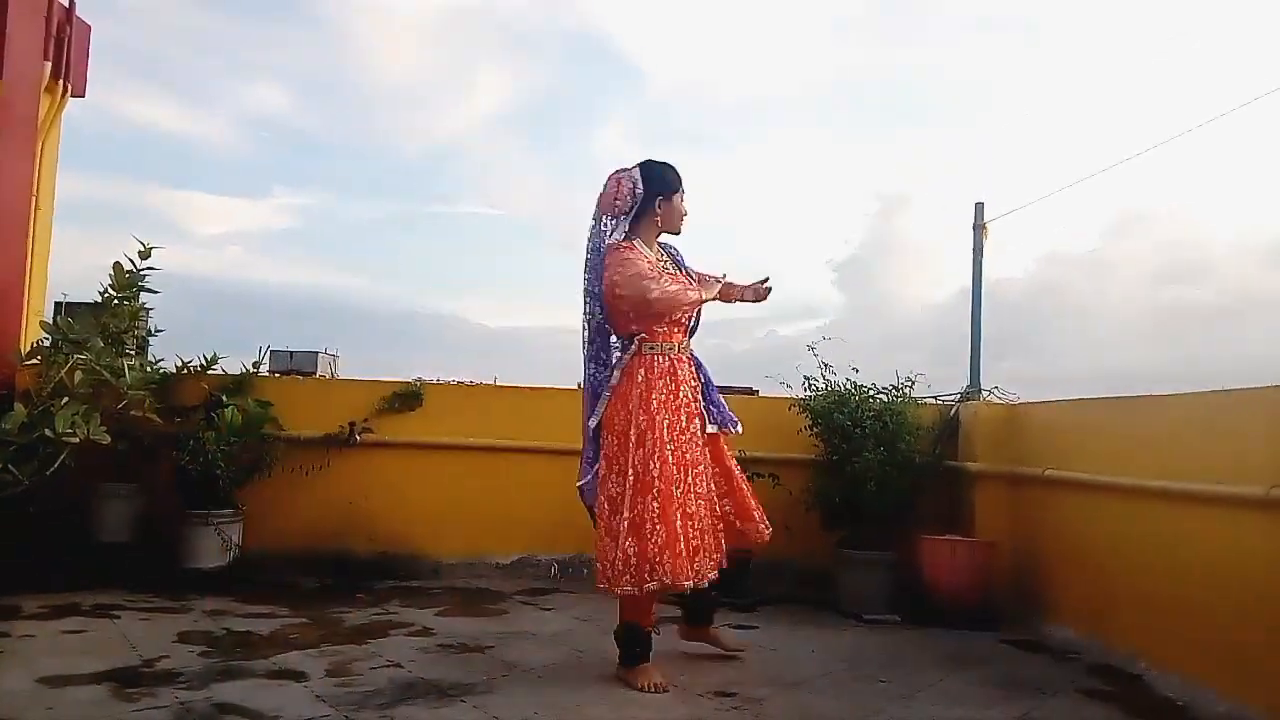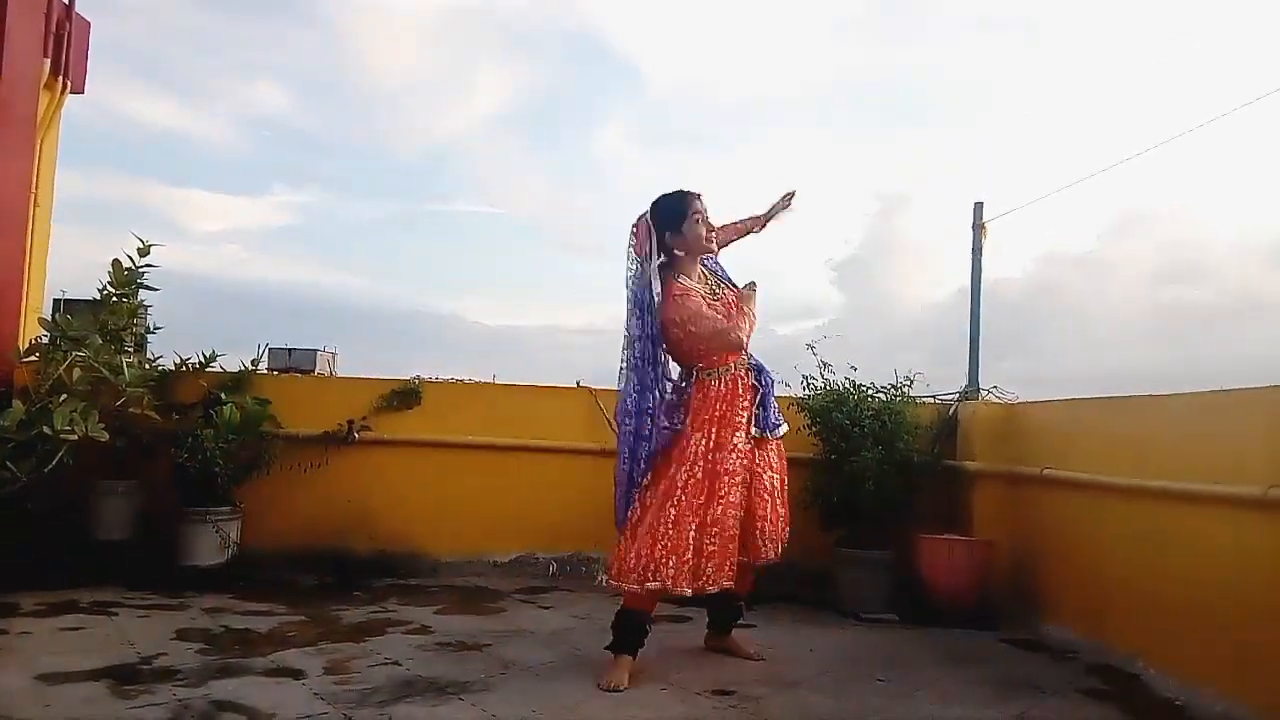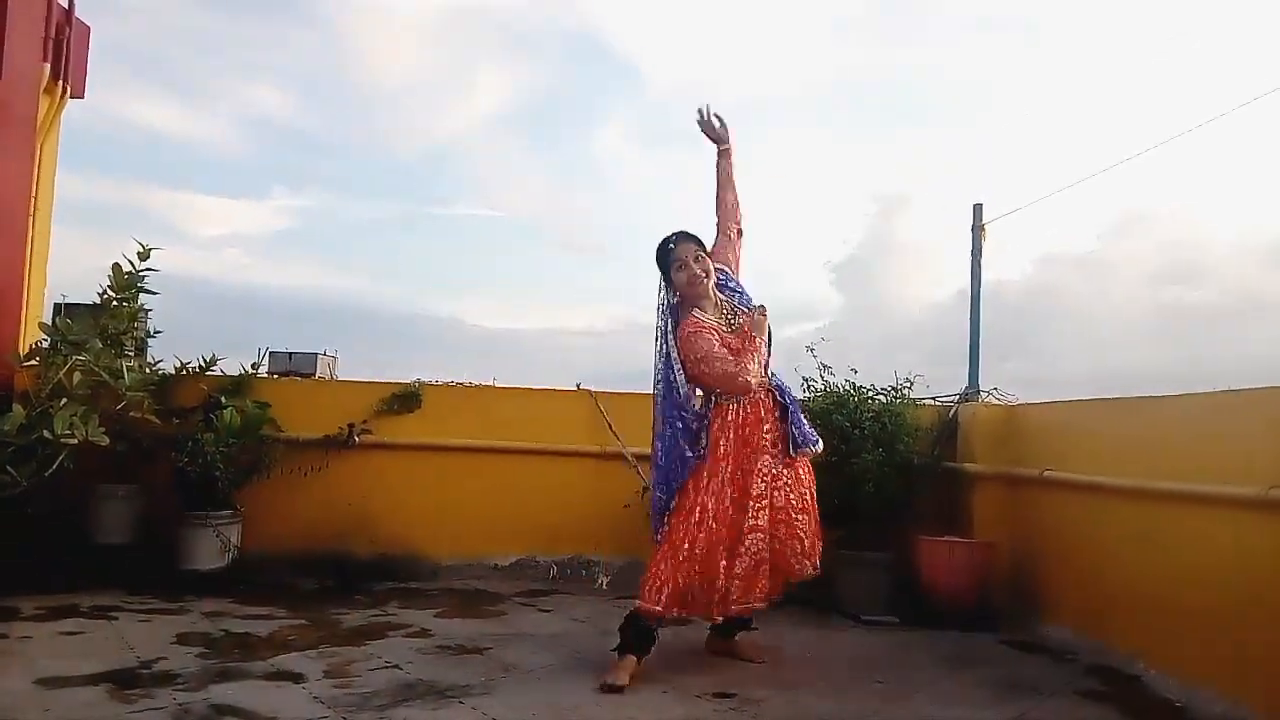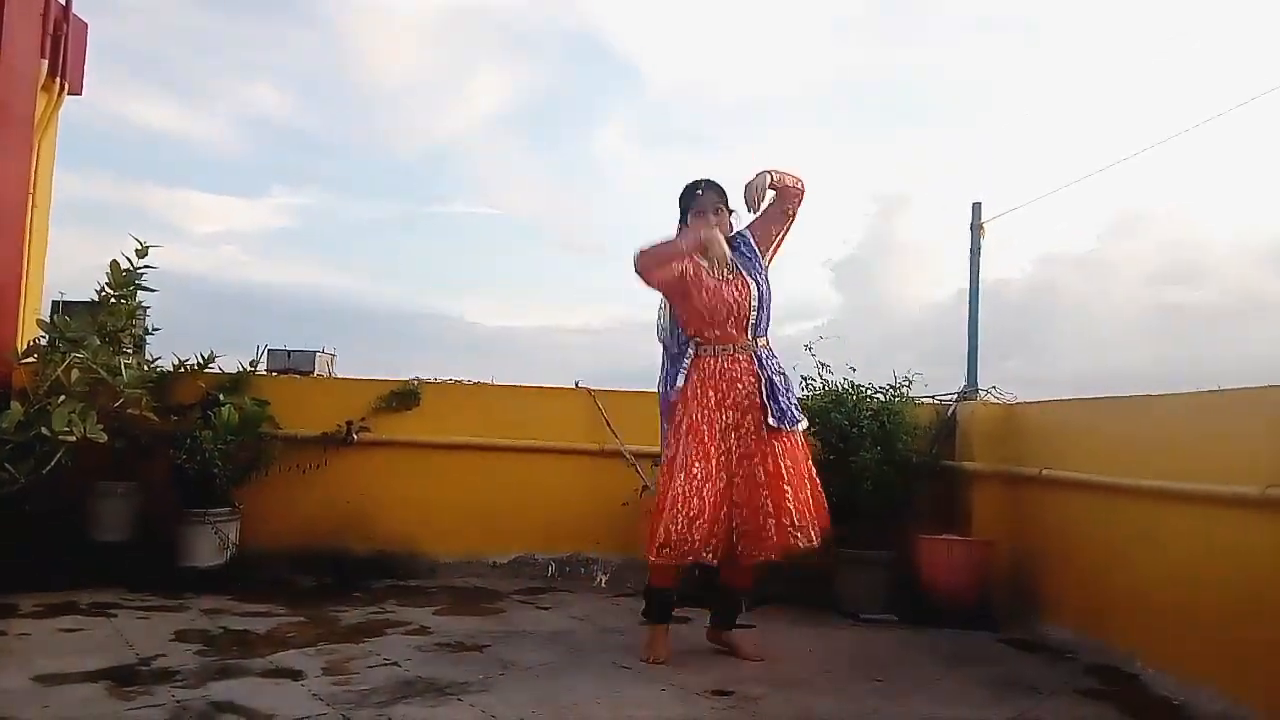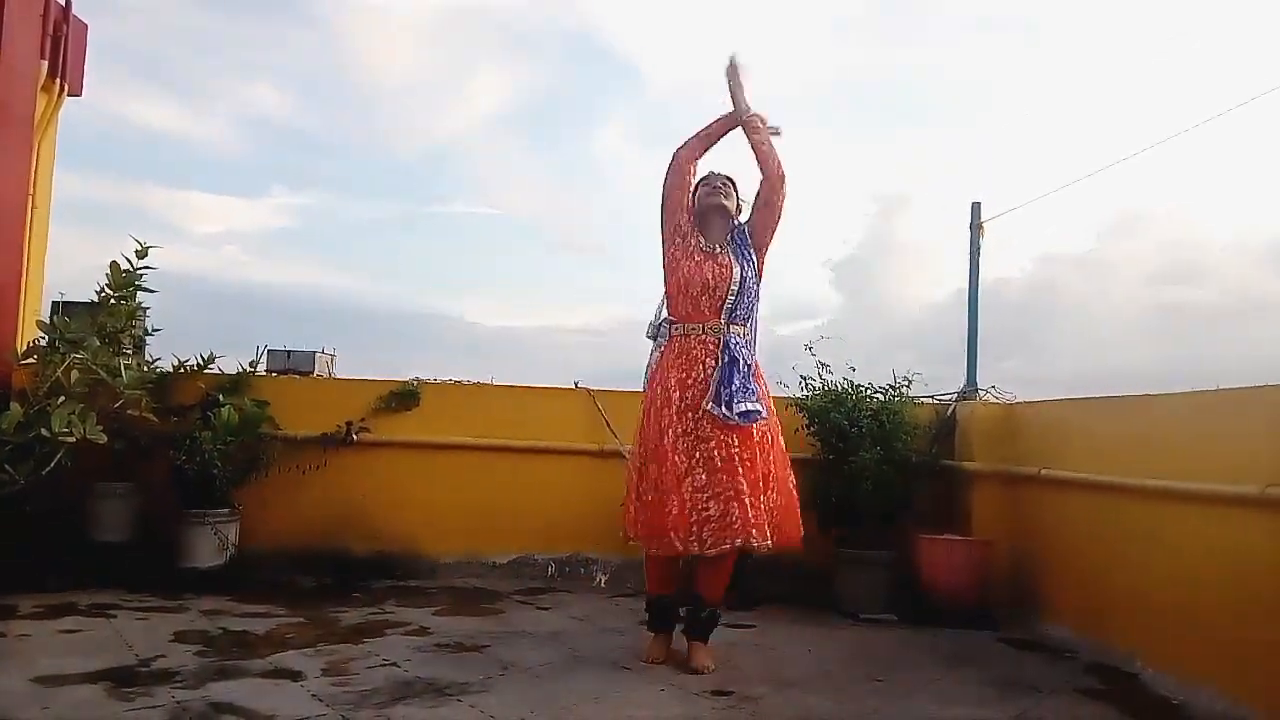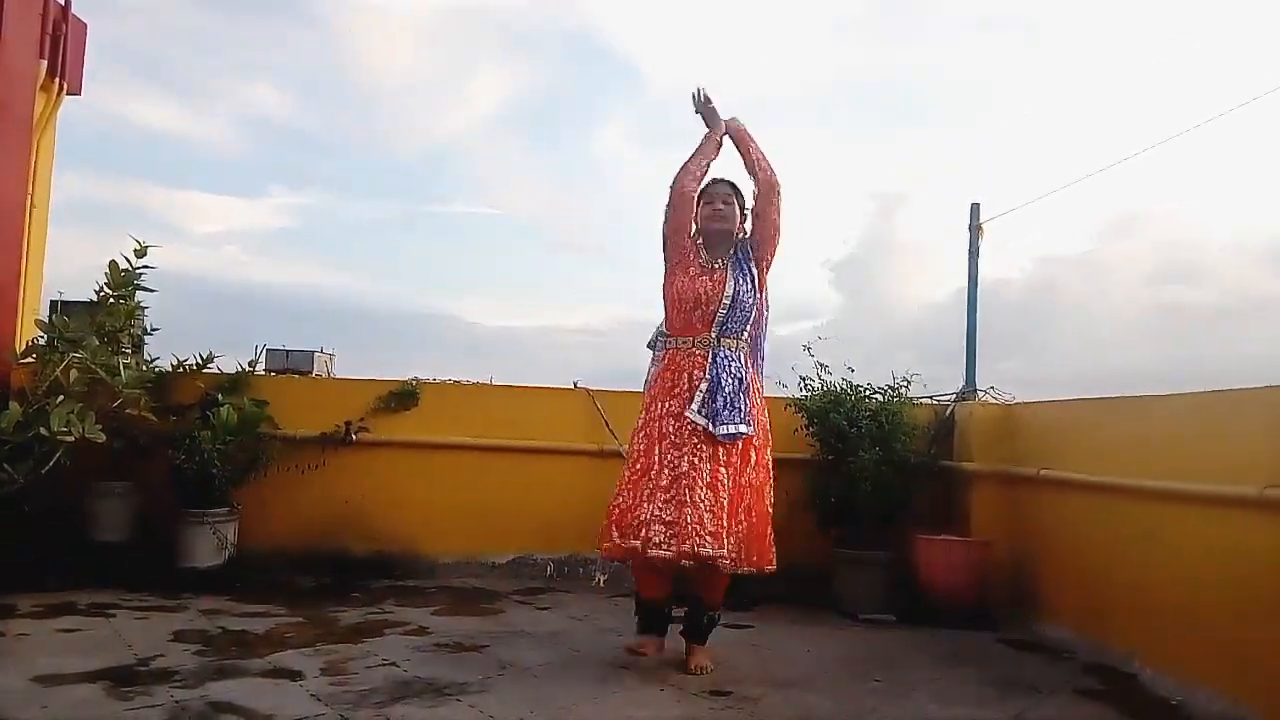
dt=0.3s
person 1, frame 1
left shoulder: (666, 255)
right shoulder: (623, 258)
right elbow: (651, 296)
left wrist: (737, 290)
right wrist: (704, 288)
left hip: (684, 391)
right hip: (644, 396)
left knee: (712, 510)
right knee: (650, 520)
left ankle: (698, 620)
right ankle: (634, 656)
person 1, frame 2
left shoulder: (701, 261)
right shoulder: (676, 299)
left elbow: (722, 233)
right elbow: (734, 344)
left wrist: (765, 219)
right wrist: (744, 304)
left hip: (746, 409)
right hip: (711, 412)
left knee: (747, 526)
right knee: (674, 526)
left ankle: (721, 629)
right ankle: (624, 649)
person 1, frame 3
left shoulder: (726, 280)
right shoulder: (691, 331)
left elbow: (730, 213)
right elbow: (744, 380)
left wrist: (723, 148)
right wrist: (758, 332)
left hip: (770, 428)
right hip: (734, 432)
left knee: (767, 537)
right knee: (699, 538)
left ankle: (726, 633)
right ankle: (632, 649)
person 1, frame 4
left shoulder: (752, 250)
right shoulder: (682, 266)
left elbow: (795, 190)
right elbow: (645, 264)
left wrist: (764, 181)
right wrist: (697, 240)
left hip: (757, 389)
right hip: (707, 391)
left knee: (756, 509)
right knee: (687, 508)
left ankle: (723, 623)
right ankle: (658, 621)
person 1, frame 5
left shoulder: (750, 244)
right shoulder: (678, 239)
left elbow: (775, 179)
right elbow: (680, 164)
left wrist: (747, 117)
right wrist: (736, 119)
left hip: (733, 378)
right hip: (679, 375)
left knee: (730, 502)
right knee: (668, 502)
left ankle: (699, 633)
right ankle: (661, 625)
person 1, frame 6
left shoulder: (753, 259)
right shoulder: (680, 255)
left elbow: (771, 191)
right elbow: (681, 189)
left wrist: (733, 127)
right wrist: (713, 135)
left hip: (732, 397)
right hip: (674, 392)
left knee: (720, 522)
right knee: (652, 513)
left ankle: (697, 637)
right ankle: (651, 625)
